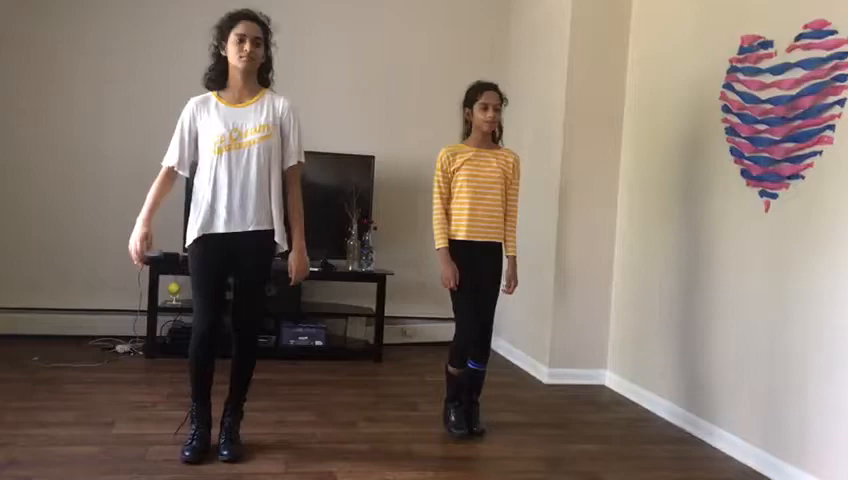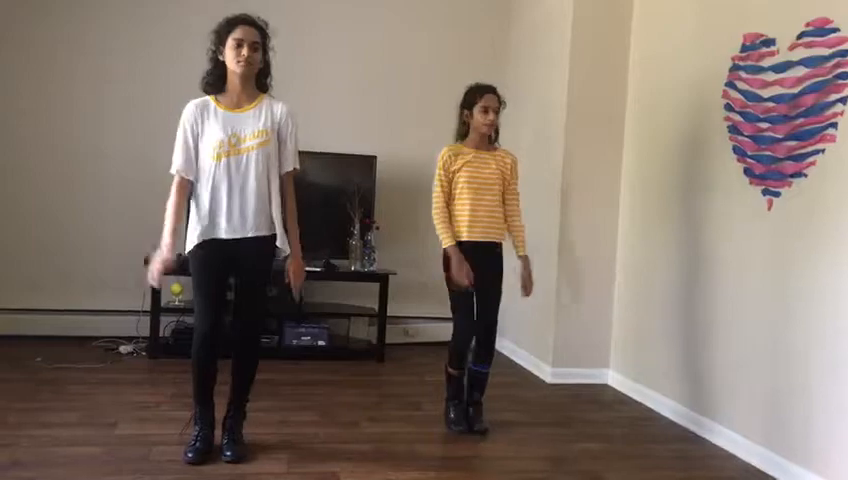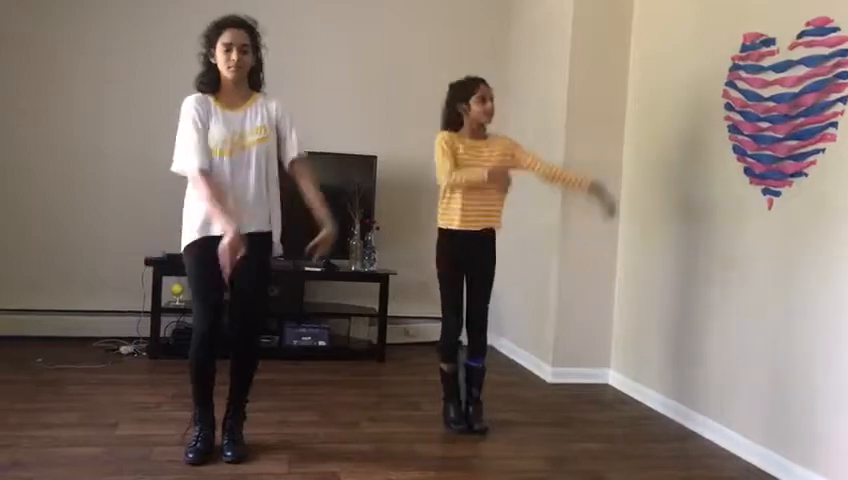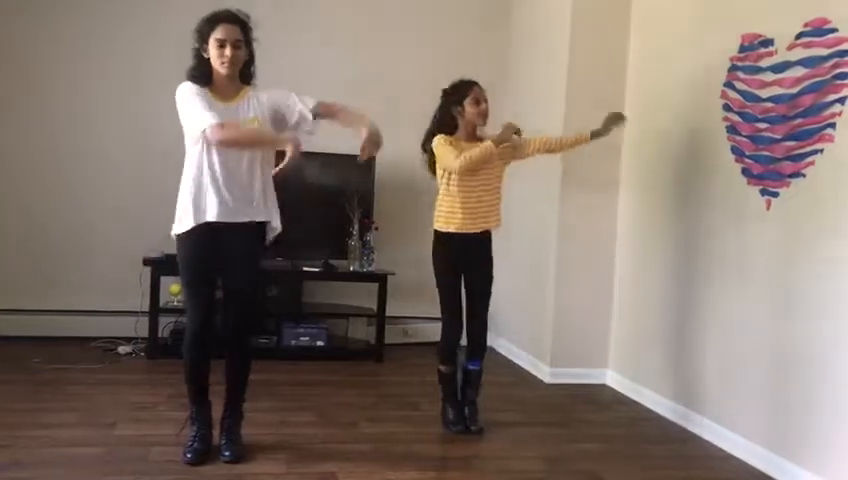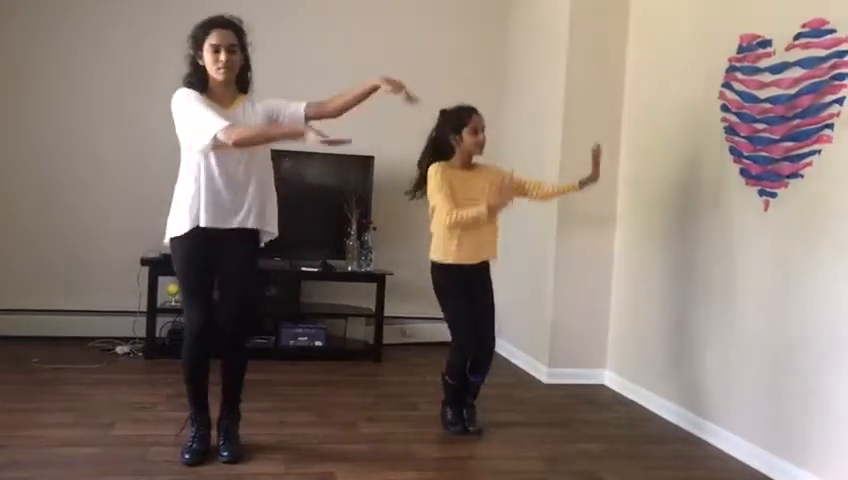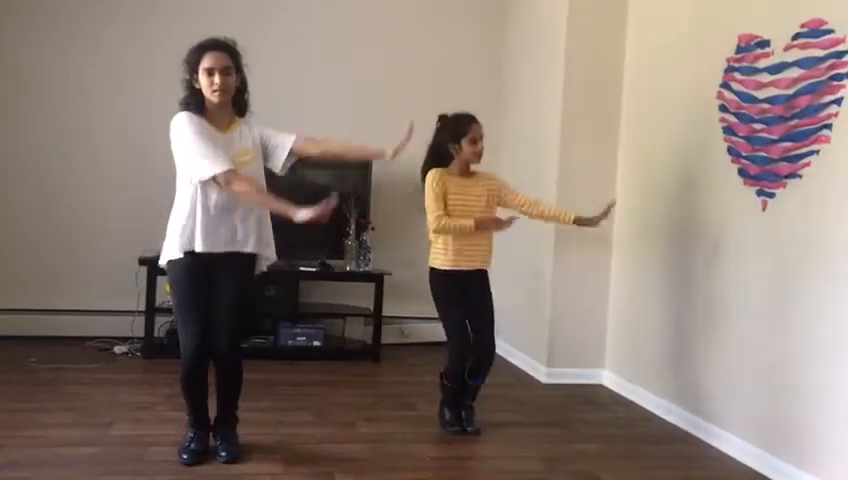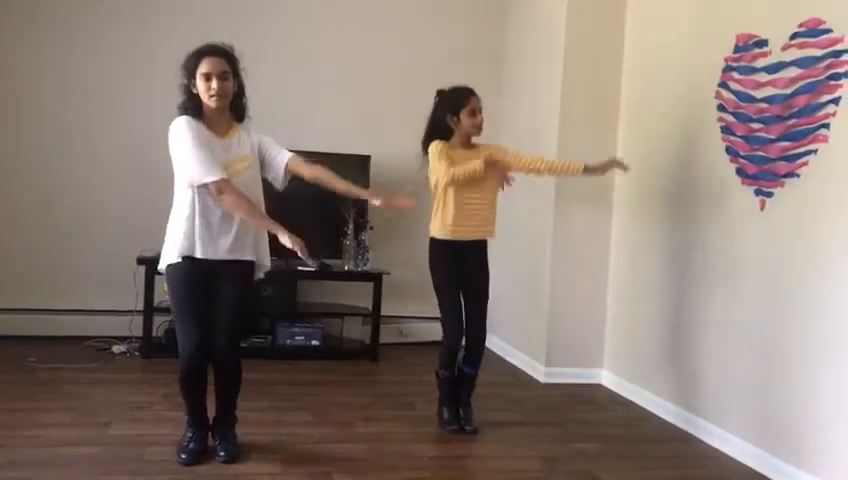
dt=0.2s
person 1, frame 1
left shoulder: (279, 108)
right shoulder: (199, 108)
left elbow: (291, 180)
right elbow: (171, 170)
left wrist: (298, 243)
right wrist: (142, 225)
left hip: (258, 234)
right hip: (209, 232)
left knee: (246, 330)
right knee: (205, 328)
left ankle: (231, 425)
right ankle: (199, 425)
person 1, frame 2
left shoulder: (277, 114)
right shoulder: (197, 111)
left elbow: (286, 184)
right elbow: (181, 183)
left wrist: (294, 249)
right wrist: (165, 245)
left hip: (259, 241)
right hip: (210, 238)
left knee: (248, 334)
right knee: (207, 332)
left ankle: (232, 426)
right ankle: (202, 426)
person 1, frame 3
left shoulder: (270, 110)
right shoulder: (195, 107)
left elbow: (298, 165)
right elbow: (197, 176)
left wrist: (325, 220)
right wrist: (227, 227)
left hip: (257, 235)
right hip: (206, 234)
left knee: (247, 333)
right knee: (206, 330)
left ankle: (233, 426)
right ankle: (202, 425)
person 1, frame 4
left shoulder: (266, 100)
right shoulder: (189, 94)
left elbow: (323, 107)
right elbow: (220, 134)
left wrist: (366, 125)
right wrist: (282, 137)
left hip: (246, 224)
right hip: (198, 224)
left knee: (239, 326)
right knee: (199, 325)
left ankle: (231, 425)
right ankle: (199, 425)
person 1, frame 5
left shoulder: (261, 107)
right shoulder: (186, 101)
left elbow: (325, 107)
right elbow: (234, 136)
left wrist: (377, 84)
right wrist: (303, 130)
left hip: (241, 231)
right hip: (193, 229)
left knee: (233, 330)
right knee: (198, 329)
left ankle: (229, 425)
right ankle: (199, 426)
person 1, frame 6
left shoulder: (256, 132)
right shoulder: (185, 125)
left elbow: (313, 149)
right elbow: (230, 182)
left wrist: (380, 154)
right wrist: (294, 211)
left hip: (238, 252)
right hip: (190, 251)
left knee: (226, 344)
right knee: (195, 344)
left ankle: (226, 426)
right ankle: (198, 427)
person 1, frame 7
left shoulder: (253, 138)
right shoulder: (184, 129)
left elbow: (305, 169)
right elbow: (222, 191)
left wrist: (368, 196)
right wrist: (281, 232)
left hip: (238, 256)
right hip: (188, 255)
left knee: (225, 346)
right knee: (194, 347)
left ankle: (224, 426)
right ankle: (196, 427)
person 2, frame 1
left shoulder: (509, 160)
right shoulder: (450, 155)
left elbow: (510, 214)
right elbow: (439, 210)
left wrist: (512, 259)
right wrist: (444, 257)
left hip: (492, 252)
right hip: (459, 250)
left knee: (484, 331)
right knee: (467, 328)
left ankle: (472, 405)
right ankle: (453, 404)
person 2, frame 2
left shoulder: (507, 161)
right shoulder: (449, 156)
left elbow: (512, 212)
right elbow: (440, 210)
left wrist: (524, 258)
right wrist: (455, 255)
left hip: (491, 253)
right hip: (459, 252)
left knee: (487, 332)
right knee: (465, 330)
left ankle: (474, 405)
right ankle: (454, 403)
person 2, frame 3
left shoulder: (504, 145)
right shoulder: (446, 141)
left elbow: (545, 168)
right elbow: (448, 179)
left wrist: (587, 185)
right wrist: (489, 174)
left hip: (483, 240)
right hip: (452, 238)
left knee: (478, 322)
right knee: (452, 321)
left ankle: (473, 402)
right ankle: (451, 402)
person 2, frame 4
left shoulder: (503, 145)
right shoulder: (442, 142)
left elbow: (547, 145)
right elbow: (461, 164)
left wrist: (596, 133)
right wrist: (495, 142)
left hip: (480, 242)
right hip: (449, 241)
left knee: (478, 326)
right knee: (452, 324)
left ankle: (469, 403)
right ankle: (450, 404)
person 2, frame 5
left shoulder: (491, 174)
right shoulder: (438, 172)
left elbow: (537, 190)
right elbow: (449, 219)
left wrist: (584, 181)
right wrist: (494, 206)
left hip: (479, 270)
right hip: (447, 269)
left knee: (485, 346)
right knee: (464, 343)
left ankle: (467, 405)
right ankle: (450, 405)
person 2, frame 6
left shoulder: (490, 183)
right shoulder: (436, 177)
left elbow: (531, 207)
right elbow: (436, 223)
left wrist: (582, 220)
right wrist: (482, 223)
left hip: (477, 276)
right hip: (445, 275)
left knee: (485, 351)
right knee: (462, 348)
left ankle: (465, 406)
right ankle: (448, 405)
person 2, frame 7
left shoulder: (494, 155)
right shoulder: (438, 149)
left elbow: (538, 164)
right elbow: (444, 178)
left wrist: (590, 168)
right wrist: (485, 165)
left hip: (476, 249)
right hip: (445, 248)
left knee: (477, 332)
right knee: (454, 331)
left ankle: (464, 402)
right ankle: (446, 403)
